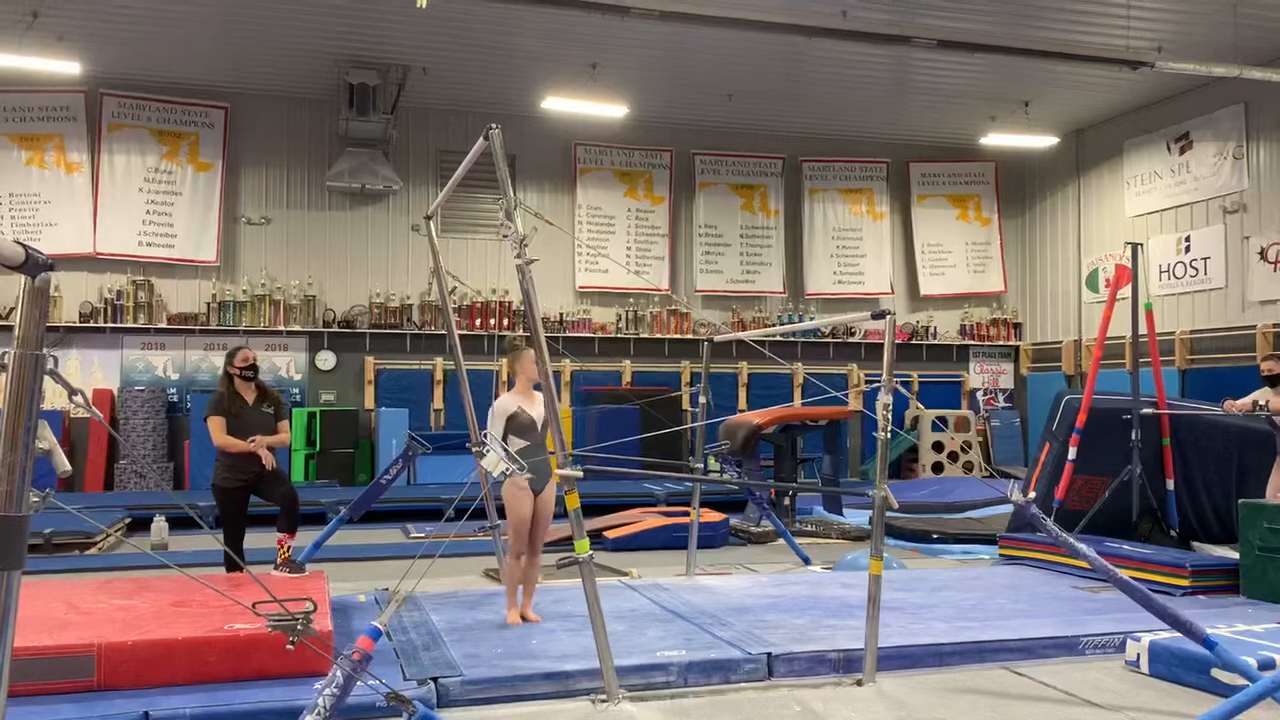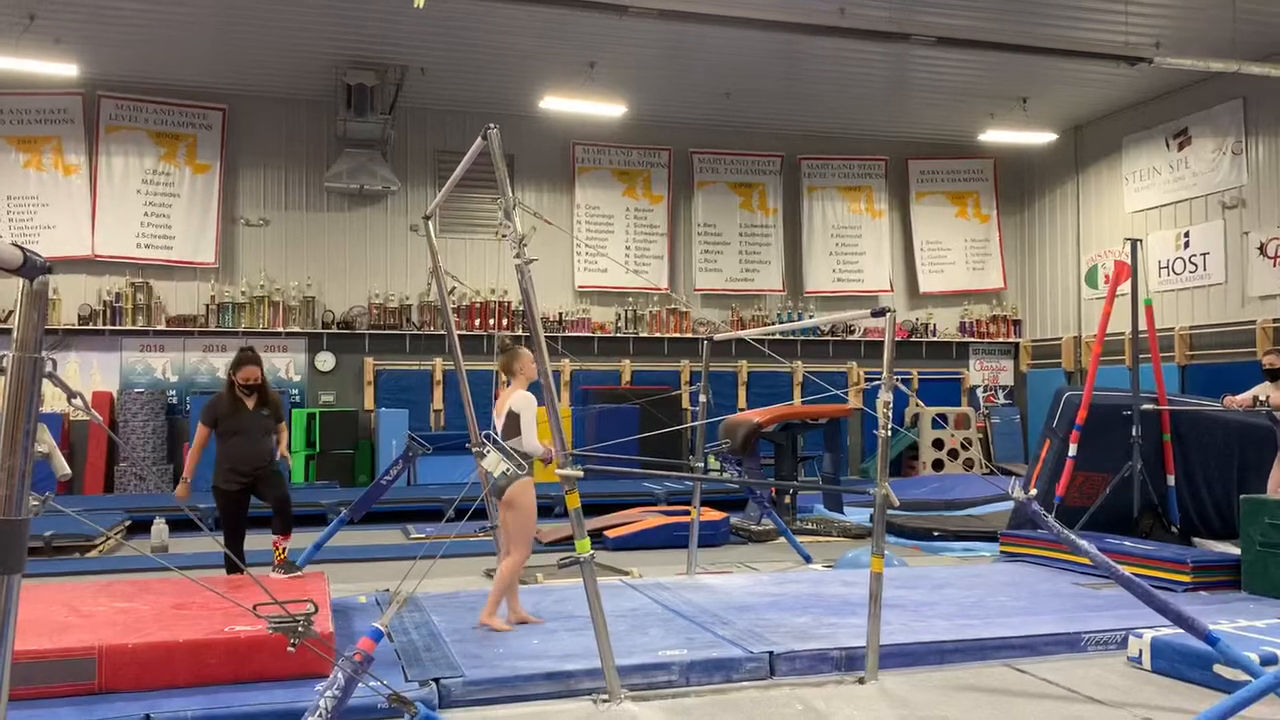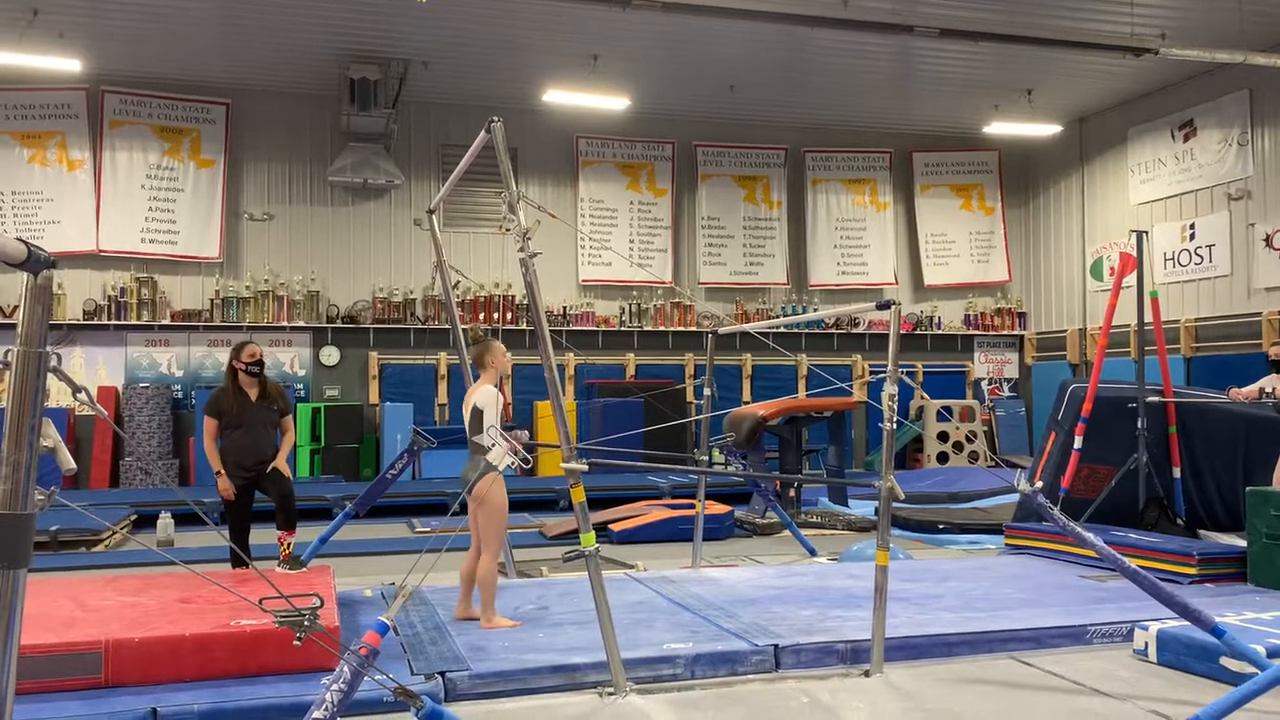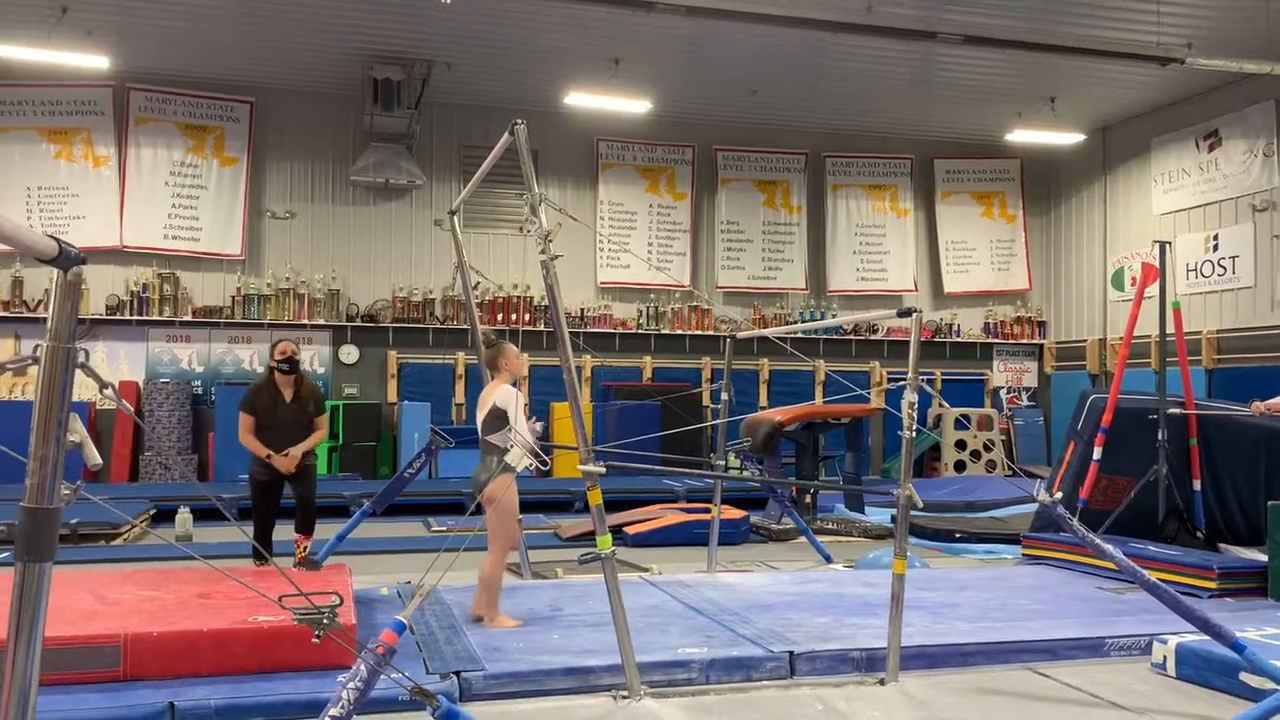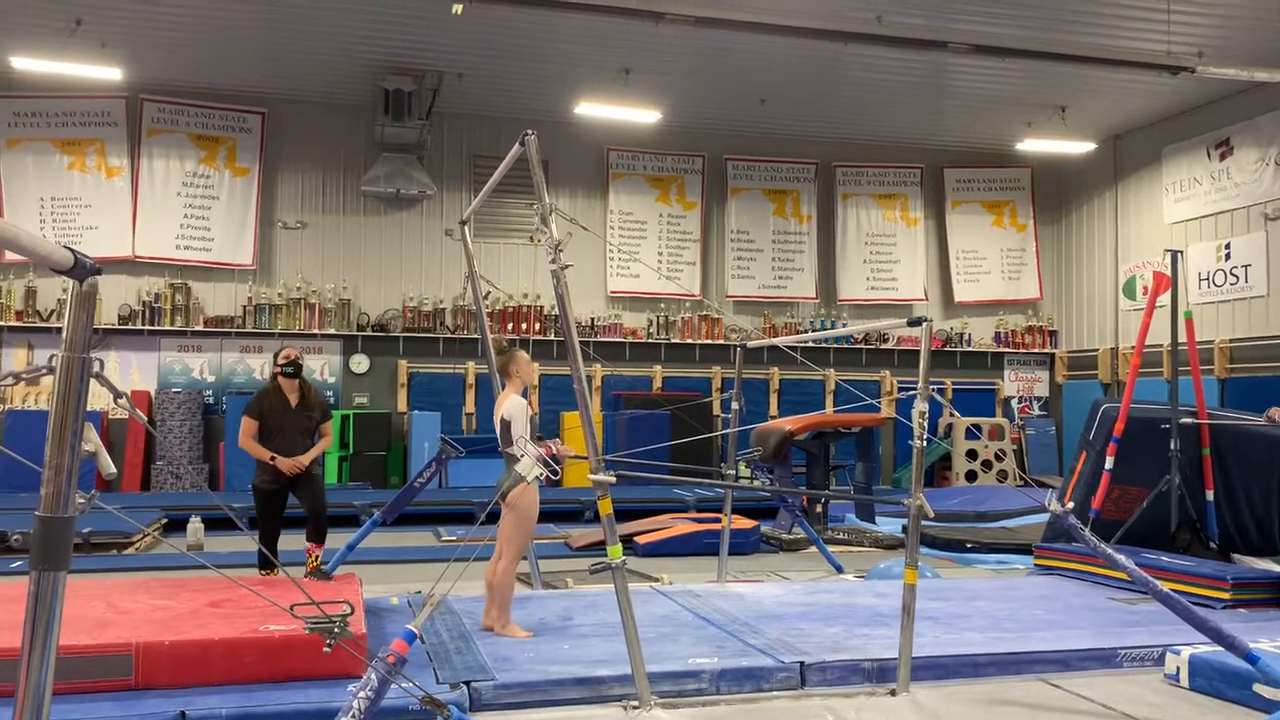
dt=0.7s
person 1, frame 1
left shoulder: (542, 400)
right shoulder: (504, 403)
right wrist: (513, 473)
left hip: (545, 478)
right hip: (519, 480)
left knee: (535, 548)
right knee: (517, 548)
left ankle: (526, 605)
right ankle: (512, 607)
person 1, frame 2
left shoulder: (502, 400)
right shoulder: (526, 398)
right elbow: (531, 445)
left wrist: (540, 451)
right wrist: (547, 453)
left hip: (500, 477)
right hip: (517, 480)
left knee: (510, 552)
right knee: (520, 552)
left ankle: (515, 610)
right ankle: (488, 615)
person 1, frame 3
left shoulder: (473, 393)
right shoulder: (492, 394)
right elbow: (493, 444)
left hip: (473, 472)
right hip: (487, 475)
left knee: (479, 547)
right knee: (492, 549)
left ankle: (464, 606)
right ankle: (489, 616)
person 1, frame 4
left shoulder: (486, 393)
right shoulder: (510, 393)
right elbow: (525, 441)
left wrist: (528, 431)
right wrist: (532, 432)
left hip: (485, 473)
right hip: (498, 476)
left knee: (501, 546)
right knee: (499, 550)
left ankle: (481, 604)
right ankle: (492, 614)
person 1, frame 5
left shoulder: (503, 401)
right shoulder: (518, 403)
right elbow: (524, 452)
left wrist: (545, 448)
right wrist: (553, 450)
left hip: (510, 481)
right hip: (522, 484)
left knee: (500, 554)
right knee: (511, 557)
left ankle: (491, 615)
right ankle: (503, 622)
person 2, frame 1
left shoulder: (272, 399)
right shoulder: (220, 400)
left elbow: (285, 437)
right elbow: (219, 439)
left wrist: (265, 440)
right wrist: (255, 448)
left hip: (264, 471)
right hip: (230, 477)
left knee: (290, 497)
right knee: (233, 536)
left ankle: (283, 560)
person 2, frame 2
left shoulder: (271, 400)
right shoulder: (218, 404)
left elbow: (282, 430)
right elbow: (198, 445)
left wrist: (282, 448)
right wrist: (185, 480)
left hip: (264, 471)
right hip: (229, 479)
left knee: (282, 499)
right knee: (233, 538)
left ankle: (280, 561)
person 2, frame 3
left shoulder: (275, 393)
right shoulder: (220, 397)
left elbow: (288, 431)
right elbow: (209, 440)
left wrist: (281, 458)
right wrist: (220, 474)
left hip: (268, 466)
right hip: (234, 473)
left knee: (286, 495)
right knee: (238, 531)
left ankle: (286, 557)
person 2, frame 4
left shoulder: (311, 391)
right shoulder: (256, 393)
left elbow: (321, 430)
right elbow: (245, 435)
left wrist: (300, 449)
right wrist: (272, 458)
left hip: (301, 461)
right hip: (265, 466)
left knee: (306, 500)
right knee: (263, 522)
left ankle: (301, 558)
right ankle: (262, 570)
person 2, frame 5
left shoulder: (316, 399)
right shoulder: (262, 398)
left elbow: (327, 436)
right elbow: (245, 440)
left wrist: (308, 457)
right wrist: (276, 459)
left hip: (305, 471)
right hip: (269, 476)
left knee: (318, 509)
right knee: (268, 533)
left ankle: (313, 567)
